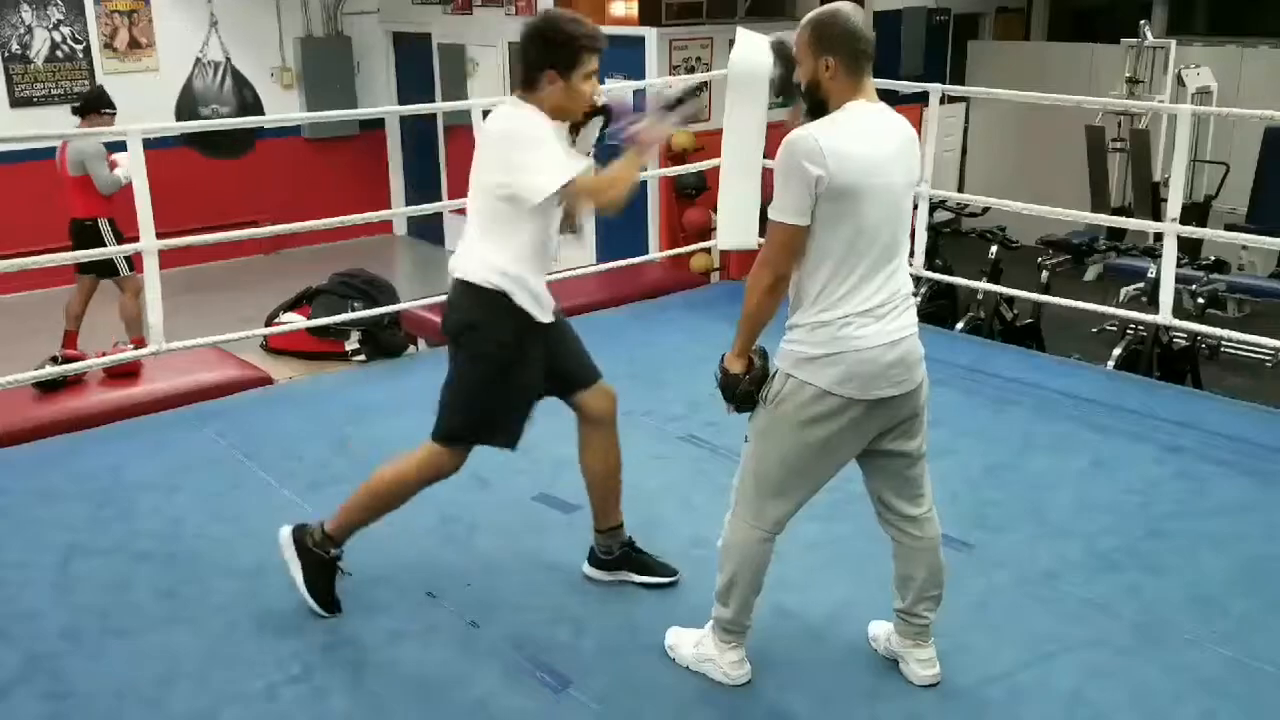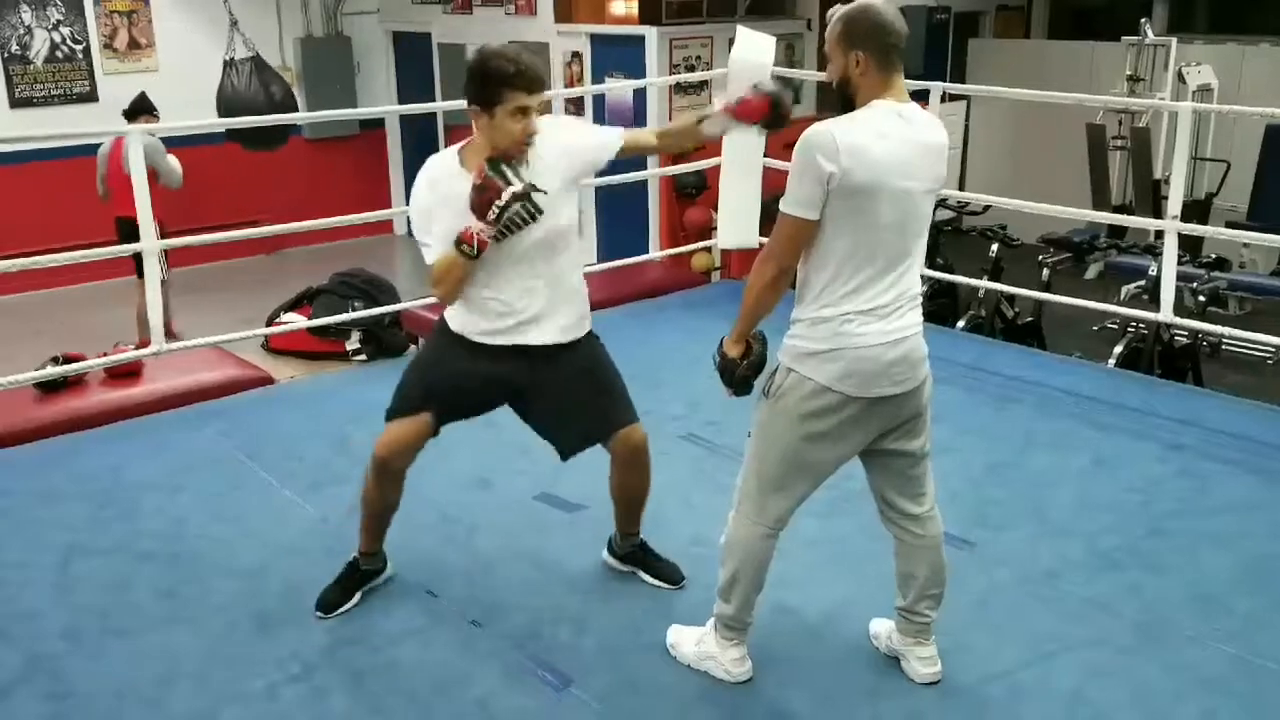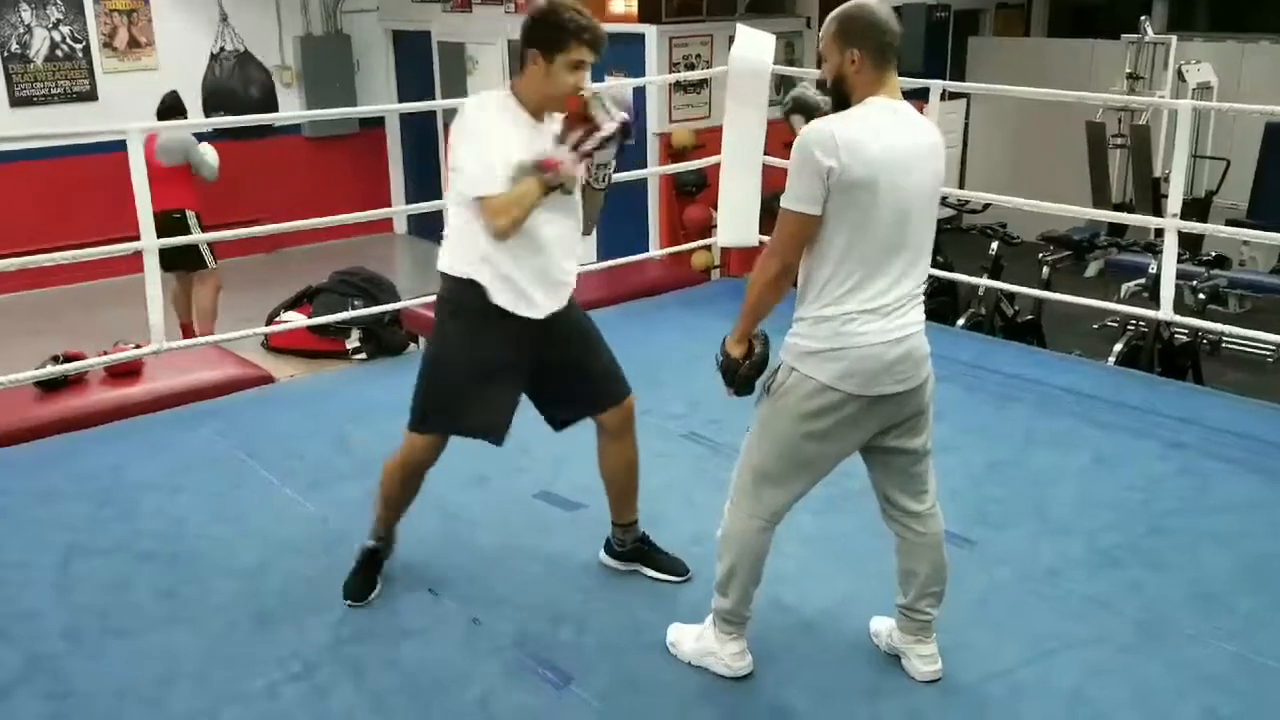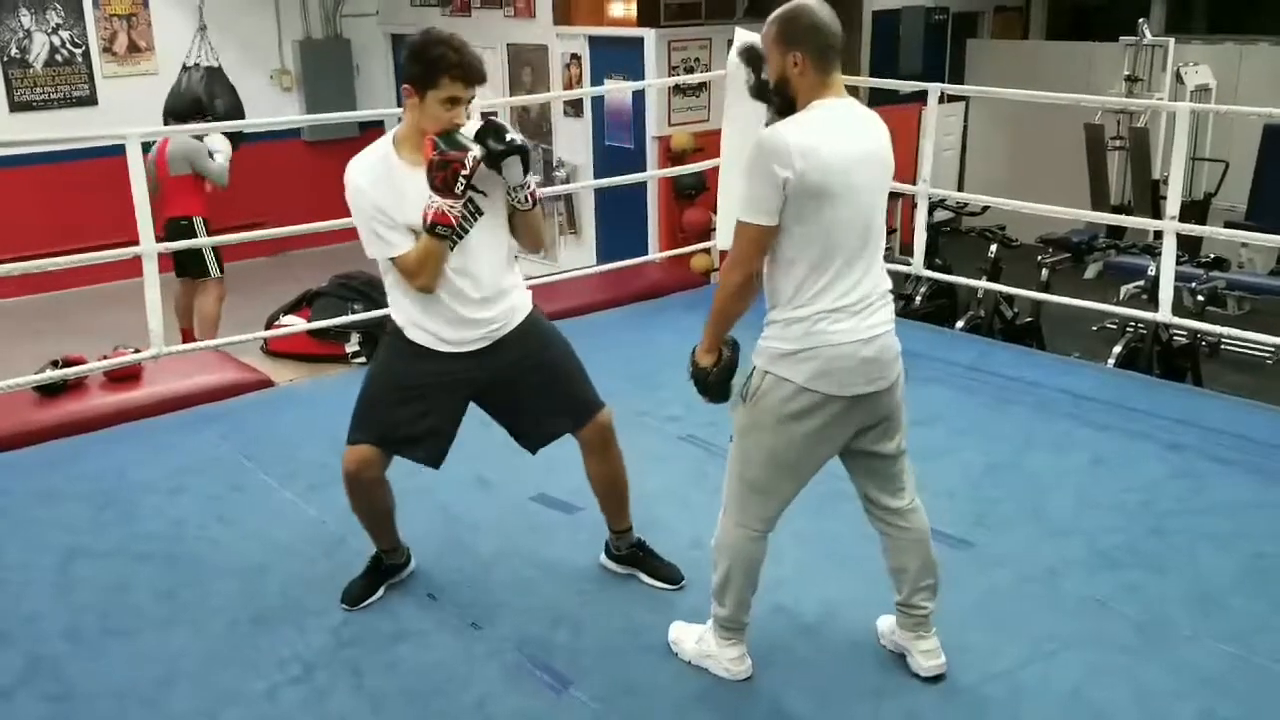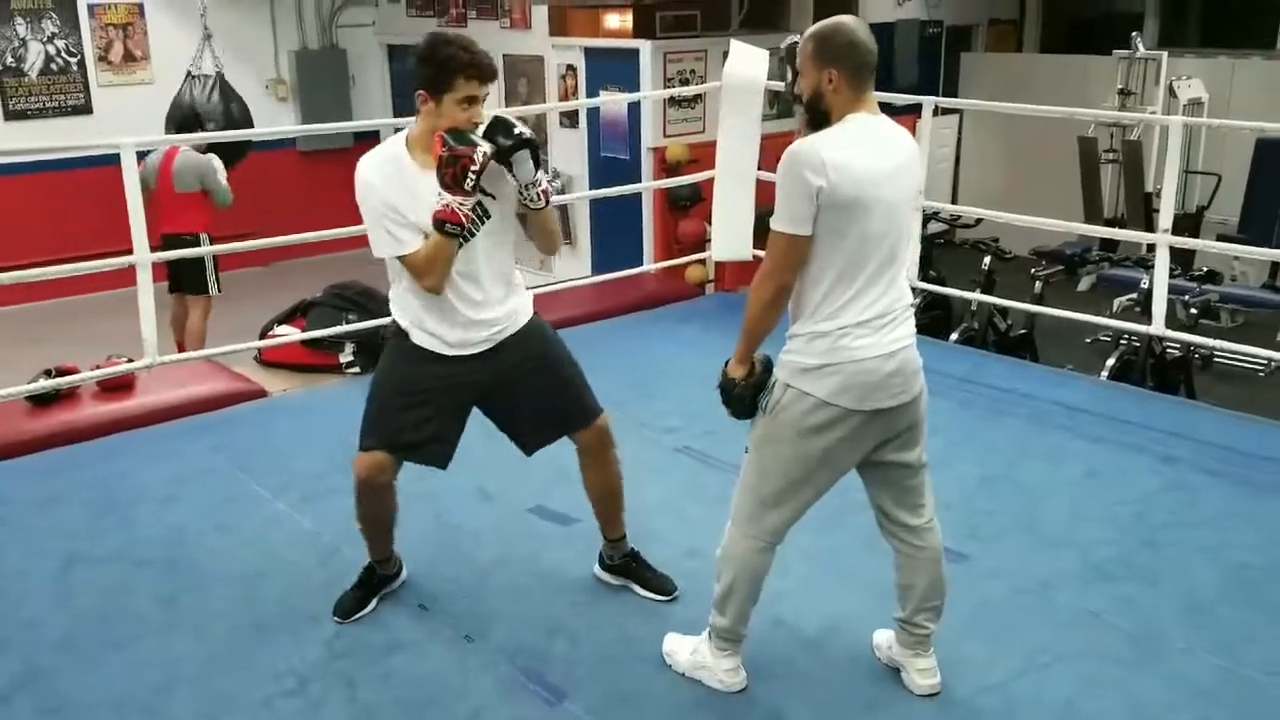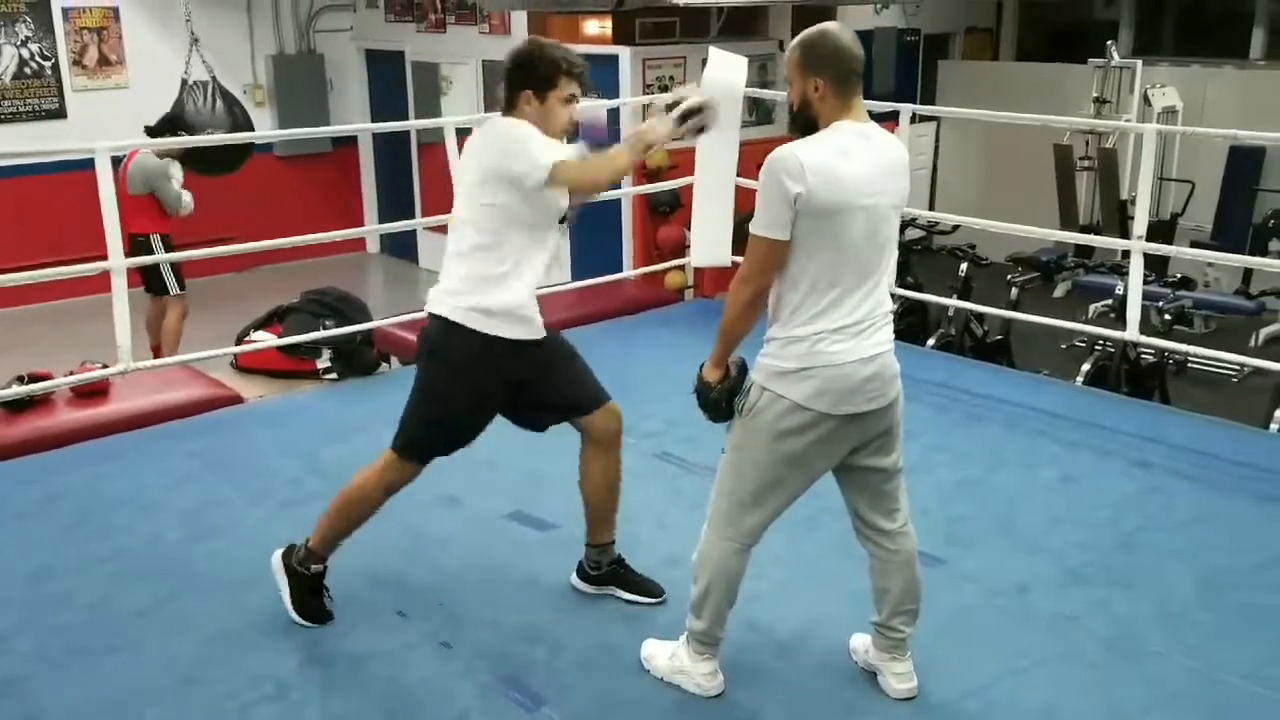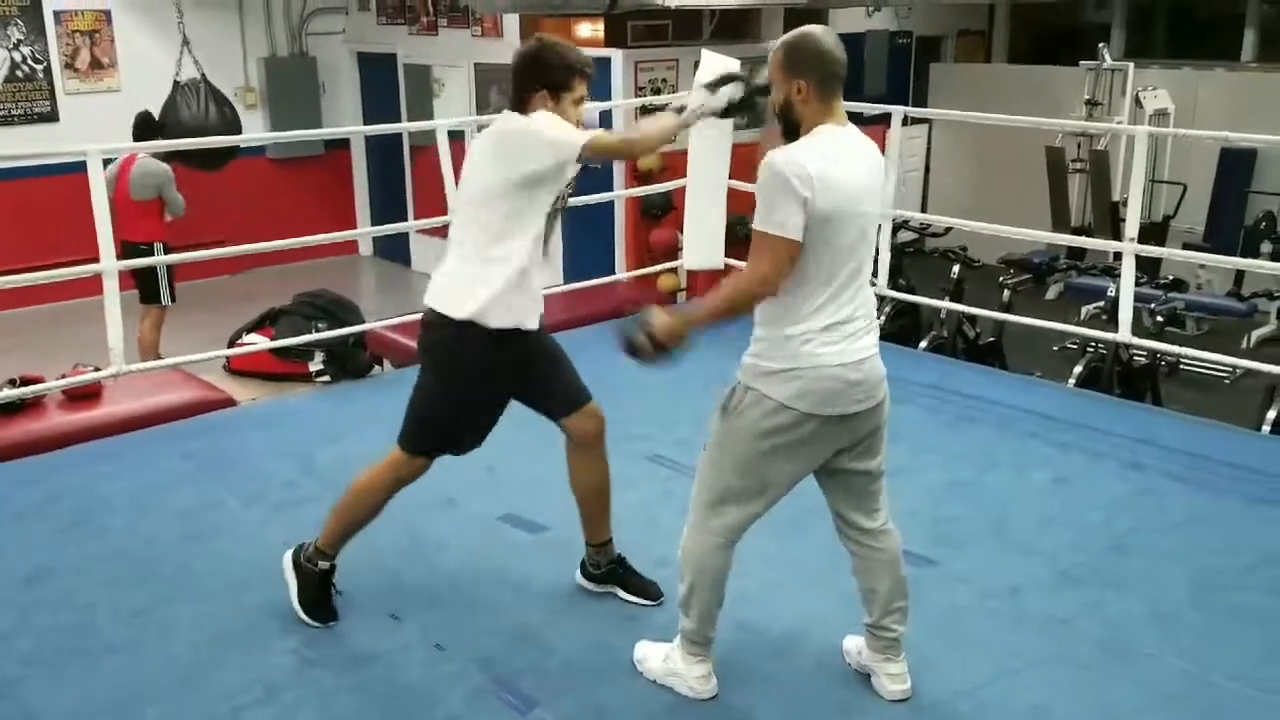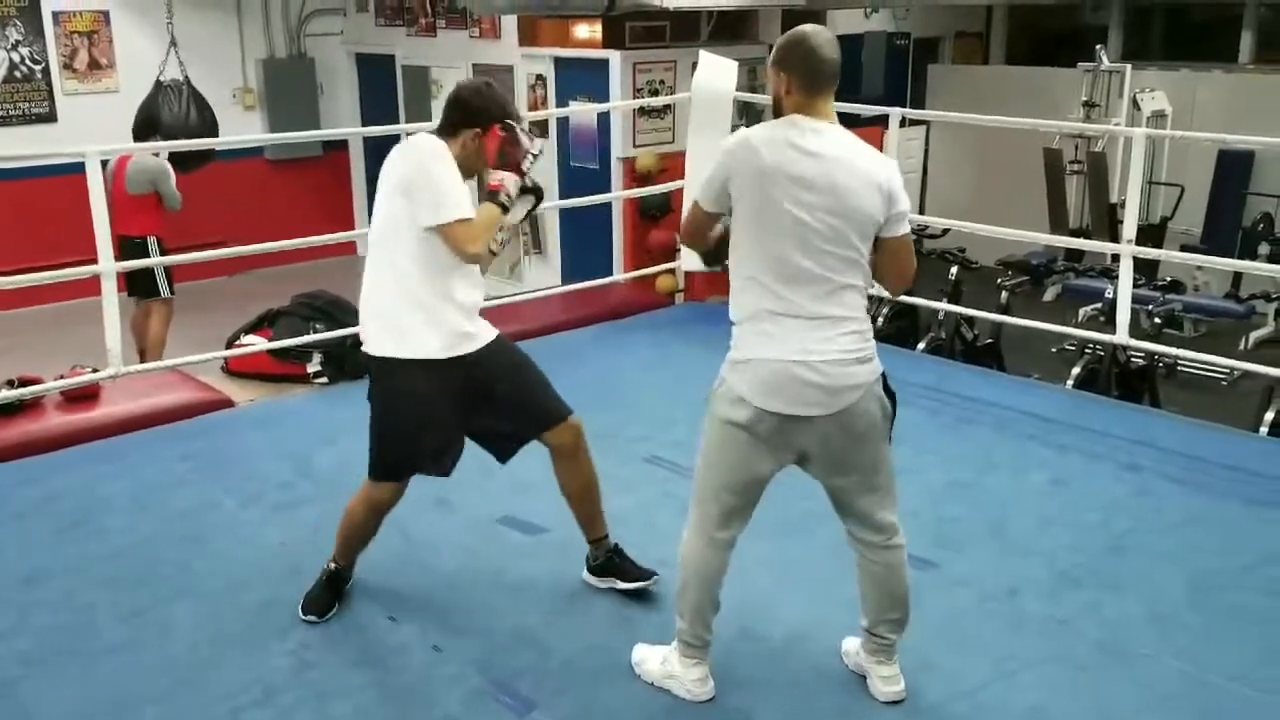
dt=0.5s
person 1, frame 1
left shoulder: (808, 145)
right shoulder: (903, 133)
left elbow: (773, 271)
left wrist: (740, 352)
left hip: (825, 368)
right hip: (901, 358)
left knee: (755, 511)
right knee: (910, 508)
left ankle: (725, 646)
right ankle: (916, 643)
person 1, frame 2
left shoulder: (828, 142)
right shoulder: (933, 137)
left elbow: (778, 261)
left wrist: (738, 337)
left hip: (826, 366)
right hip: (904, 360)
left knee: (758, 508)
right knee: (912, 506)
left ankle: (726, 643)
right ankle: (917, 642)
person 1, frame 3
left shoulder: (826, 139)
right shoulder: (929, 138)
left elbow: (780, 259)
left wrist: (740, 336)
left hip: (829, 363)
right hip: (906, 357)
left knee: (753, 499)
right knee: (914, 504)
left ankle: (726, 639)
right ankle: (918, 640)
person 1, frame 4
left shoulder: (778, 144)
right shoulder: (872, 128)
left elbow: (743, 268)
left wrist: (710, 343)
right wrist: (775, 105)
left hip: (802, 366)
right hip: (877, 353)
left knee: (746, 512)
right knee: (896, 500)
left ankle: (725, 644)
right ankle: (919, 636)
person 1, frame 5
left shoulder: (809, 157)
right shoulder: (903, 144)
left elbow: (777, 278)
left wrist: (743, 358)
right wrist: (812, 116)
left hip: (825, 379)
right hip: (899, 370)
left knee: (755, 521)
right knee: (912, 518)
left ankle: (722, 653)
right ankle: (917, 653)
person 1, frame 6
left shoulder: (791, 163)
right shoulder: (893, 154)
left elbow: (753, 282)
left wrist: (718, 359)
right wrist: (808, 123)
left hip: (800, 383)
right hip: (875, 376)
left knee: (730, 524)
right knee: (886, 522)
left ankle: (698, 658)
right ankle: (893, 657)
person 1, frame 7
left shoulder: (790, 166)
right shoulder: (865, 152)
left elbow: (764, 277)
left wrist: (678, 324)
left hip: (788, 384)
right hip: (862, 378)
left knee: (712, 520)
right knee: (868, 522)
left ankle: (692, 660)
right ankle: (888, 658)
person 1, frame 8
left shoulder: (746, 149)
right shoulder: (878, 169)
left elbow: (693, 233)
right elbow: (900, 278)
left wrist: (725, 242)
left hip: (759, 382)
right hip: (848, 382)
left knee: (710, 526)
right knee: (877, 530)
left ankle: (689, 663)
right ankle: (883, 661)
person 2, frame 1
left shoulder: (534, 126)
right shoulder: (522, 130)
left elbow: (575, 195)
right elbow: (606, 198)
right wrist: (648, 137)
left hip: (525, 305)
right hip: (489, 308)
left knee: (600, 406)
right knee: (445, 456)
left ankle: (610, 547)
right ankle: (318, 541)
person 2, frame 2
left shoulder: (563, 141)
right shoulder: (436, 181)
left elbow: (655, 142)
right elbow: (446, 291)
left wrist: (726, 114)
right wrist: (481, 227)
left hip: (561, 336)
right hip: (474, 336)
left knee: (631, 443)
right knee: (393, 448)
left ankle: (626, 544)
right ankle: (368, 559)
person 2, frame 3
left shoulder: (560, 127)
right shoulder: (484, 117)
left elbow: (573, 221)
right elbow: (501, 221)
left wrist: (597, 164)
right wrist: (554, 167)
left hip: (548, 304)
right hip: (480, 304)
left knee: (619, 412)
right knee: (423, 445)
left ankle: (625, 541)
right ankle: (379, 542)
person 2, frame 4
left shoulder: (482, 144)
right shoulder: (367, 173)
left elbow: (534, 243)
right elbow: (420, 278)
left wrist: (518, 178)
right wrist: (445, 202)
left hip: (511, 326)
right hip: (425, 344)
left knee: (597, 428)
right knee: (360, 464)
left ankle: (624, 545)
right ankle: (391, 557)
person 2, frame 5
left shoulder: (494, 145)
right shoulder: (379, 172)
left elbow: (550, 244)
right elbow: (429, 277)
left wrist: (529, 174)
right wrist: (454, 199)
left hip: (511, 330)
right hip: (429, 346)
left knee: (594, 433)
right knee: (371, 468)
left ankle: (617, 555)
right ankle: (382, 568)
person 2, frame 6
left shoulder: (525, 148)
right shoulder: (501, 139)
right elbow: (589, 178)
right wrist: (662, 127)
left hip: (520, 327)
right hip: (466, 334)
left knee: (604, 425)
right knee: (402, 466)
left ankle: (600, 563)
right ankle: (304, 560)
person 2, frame 7
left shoulder: (534, 145)
right shoulder: (521, 136)
right elbow: (628, 145)
left wrist: (552, 206)
right wrist: (698, 106)
left hip: (514, 322)
right hip: (467, 330)
left knee: (587, 427)
right knee: (412, 459)
left ankle: (600, 560)
right ankle: (313, 559)
person 2, frame 8
left shoulder: (455, 176)
right shoulder: (423, 153)
right elbow: (474, 247)
left wrist: (508, 203)
right wrist: (501, 183)
left hip: (472, 342)
right hip: (408, 353)
left knee: (566, 436)
right knee: (383, 489)
left ankle: (603, 556)
right ankle: (337, 571)
person 3, frame 1
left shoulder: (67, 144)
right shoulder: (91, 146)
right elbow: (105, 186)
left wrist: (110, 166)
right wrist: (124, 172)
left hip: (80, 223)
right hip: (97, 224)
left knee: (85, 285)
right knee: (131, 286)
left ankle: (68, 347)
right ankle: (137, 347)
person 3, frame 2
left shoulder: (106, 148)
right shoulder: (149, 143)
left elbow: (102, 191)
right elbow: (174, 181)
right wrist: (173, 169)
left hip: (122, 223)
left knee: (158, 279)
left ankle: (169, 335)
right ankle: (143, 346)
person 3, frame 3
left shoulder: (143, 143)
right shoulder: (182, 138)
left elbow: (150, 181)
right elbow: (209, 175)
right wrist: (210, 161)
left hip: (157, 219)
right hip: (181, 217)
left knee: (184, 279)
right knee: (209, 280)
left ankle: (188, 335)
person 3, frame 4
left shoulder: (157, 149)
right shoulder: (189, 144)
right elbow: (220, 180)
right wrist: (221, 155)
left hip: (171, 225)
right hip: (190, 223)
left knee: (187, 284)
right knee: (212, 289)
left ankle: (188, 342)
person 3, frame 5
left shoulder: (153, 160)
right shoulder: (199, 162)
left elbow: (140, 187)
right elbow: (225, 200)
right wrist: (220, 177)
left hip: (168, 239)
right hip: (194, 238)
left knee: (180, 299)
right knee: (199, 306)
left ankle: (183, 354)
person 3, frame 6
left shoulder: (136, 159)
right shoulder: (153, 166)
right elbow: (174, 206)
right wrist: (175, 180)
left hip: (139, 240)
right hip: (152, 241)
left knee: (158, 301)
right knee: (177, 306)
left ankle: (157, 358)
person 3, frame 7
left shoulder: (115, 168)
right shoulder: (158, 170)
right elbow: (178, 211)
right wrist: (170, 191)
left hip: (129, 245)
right hip: (151, 247)
left knee: (151, 307)
right knee: (155, 313)
left ankle: (152, 360)
person 3, frame 8
left shoulder: (115, 163)
right shoulder: (154, 165)
right elbow: (175, 204)
right wrist: (170, 179)
left hip: (125, 242)
right hip: (146, 243)
left knee: (142, 304)
right knee: (161, 308)
left ankle: (145, 362)
